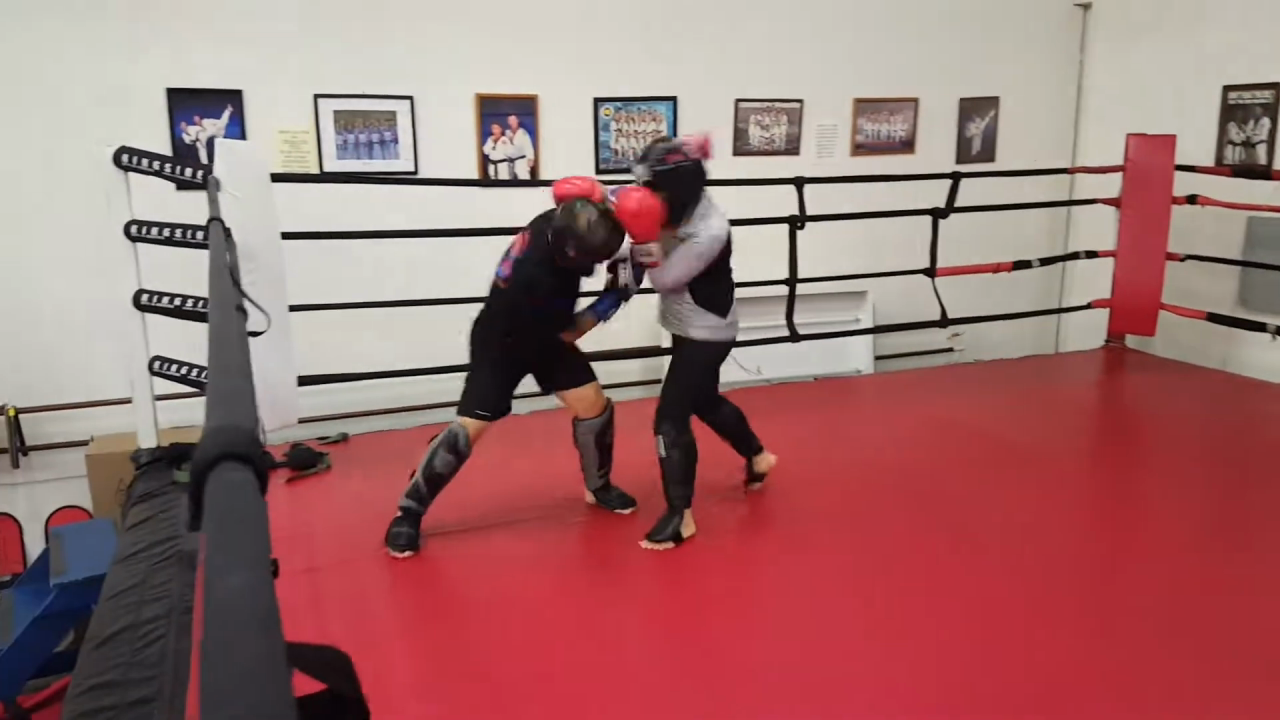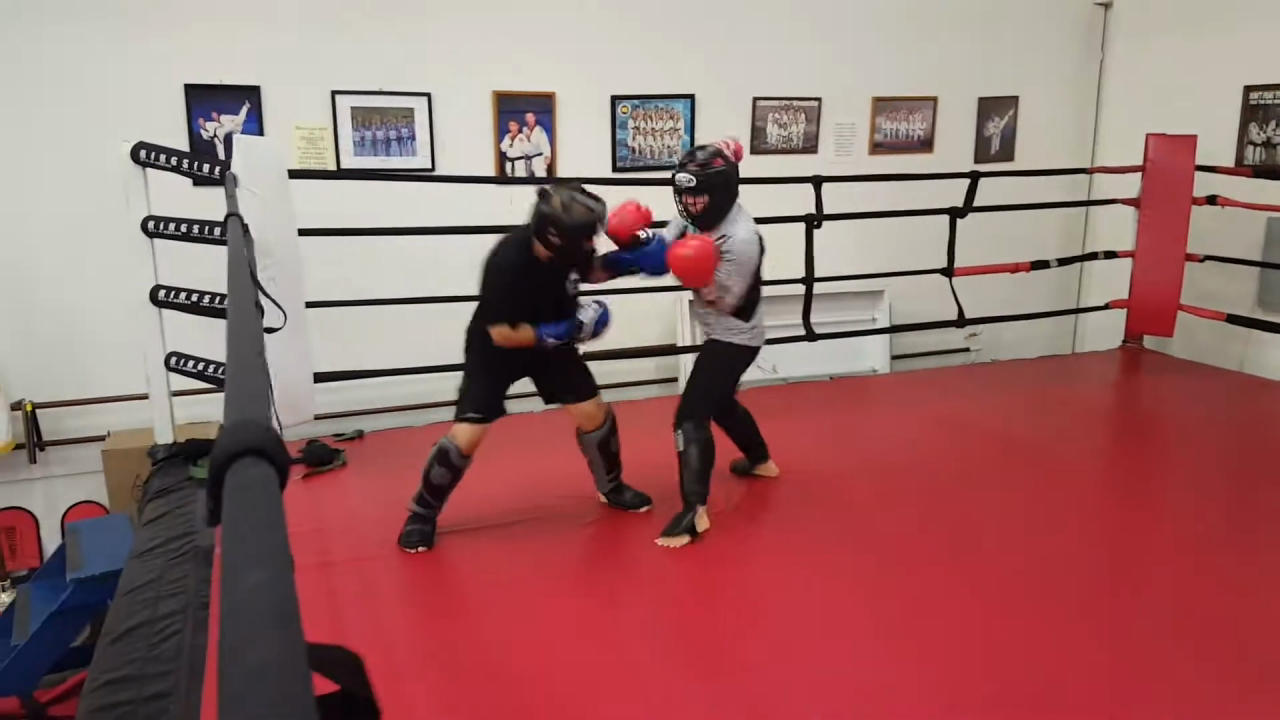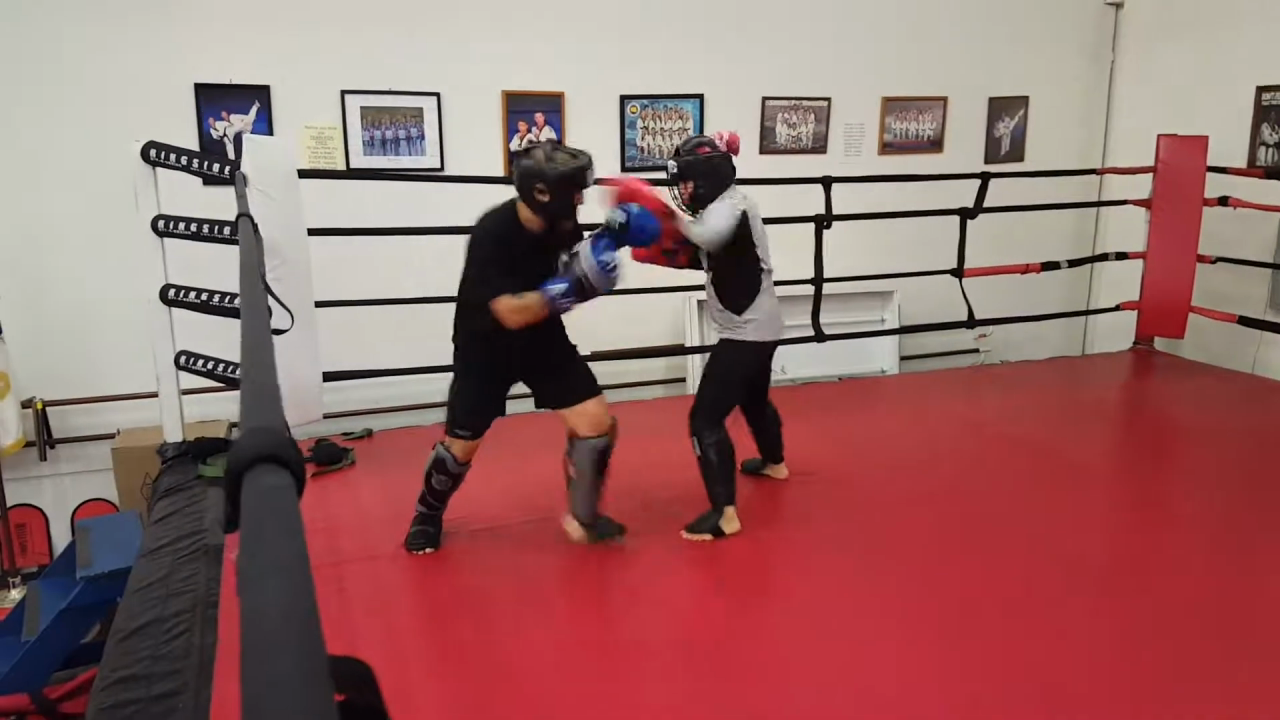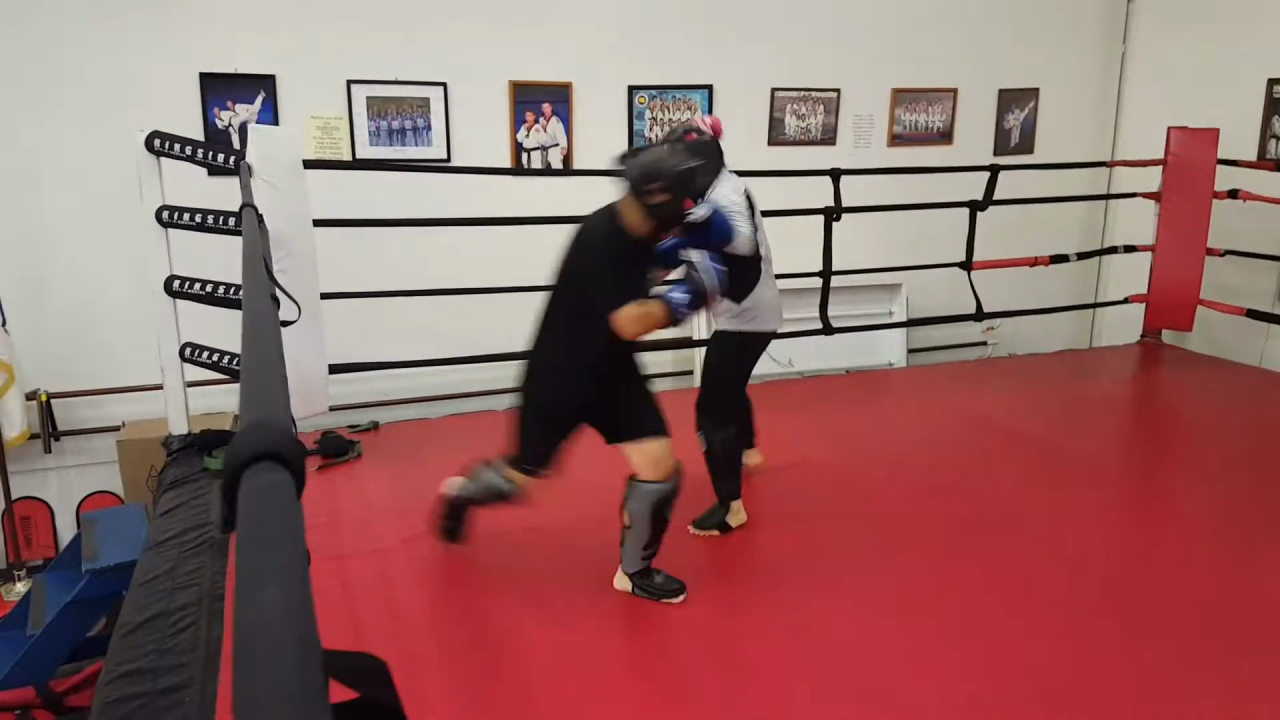
dt=0.3s
person 1, frame 1
left shoulder: (711, 229)
right shoulder: (676, 205)
left elbow: (666, 278)
left wrist: (645, 237)
left hip: (705, 332)
right hip: (690, 328)
left knee: (671, 418)
right knee: (705, 400)
left ankle: (680, 516)
right ankle: (757, 457)
person 1, frame 2
left shoulder: (742, 236)
right shoulder: (696, 219)
left elbow: (727, 302)
right elbow: (663, 248)
left hip: (735, 337)
right hip: (725, 334)
left knee: (691, 416)
right knee: (719, 401)
left ankle: (694, 512)
right ankle: (760, 460)
person 1, frame 3
left shoulder: (729, 207)
right shoulder: (730, 204)
left elbow: (704, 236)
right elbow: (709, 257)
left wrist: (660, 209)
right wrist: (669, 250)
left hip: (745, 333)
right hip: (759, 328)
left knee: (705, 418)
right knee: (754, 398)
left ankle: (725, 513)
right ankle: (774, 462)
person 1, frame 4
left shoulder: (727, 192)
right shoulder: (722, 190)
left elbow: (742, 243)
right elbow: (714, 249)
left wrist: (686, 235)
right wrist: (682, 244)
left hip: (744, 318)
right hip: (753, 313)
left knee: (712, 408)
right knee: (729, 387)
left ankle: (730, 507)
right ankle: (745, 449)
person 2, frame 1
left shoulder: (557, 224)
right shoulder: (535, 278)
right elbow: (569, 331)
left wrist: (616, 207)
right wrist: (616, 296)
left hip: (549, 334)
right hip: (501, 344)
left knee: (593, 405)
right knee: (469, 428)
left ankle: (599, 486)
right ankle: (409, 512)
person 2, frame 2
left shoulder: (567, 231)
right shoulder: (508, 263)
left elbow: (590, 271)
right elbow: (501, 335)
left wrist: (631, 259)
right wrist: (565, 330)
left hip: (555, 335)
right hip: (496, 350)
left knee: (594, 415)
right knee: (465, 437)
left ankle: (611, 487)
right ankle: (423, 513)
person 2, frame 3
left shoulder: (556, 223)
right shoulder: (493, 233)
left elbow: (577, 251)
right elbow: (514, 313)
left wrist: (620, 228)
right wrist: (573, 282)
left hip: (544, 340)
right hip: (487, 348)
left knee: (596, 422)
right knee: (462, 444)
left ankle: (583, 516)
right ankle: (428, 516)
person 2, frame 4
left shoulder: (636, 229)
right shoulder: (601, 238)
right elbow: (629, 323)
left wrist: (694, 234)
right wrist: (689, 293)
left hip: (611, 370)
right hip: (559, 374)
left knee: (659, 466)
right knee: (524, 477)
left ankle: (637, 571)
right ankle: (460, 495)
